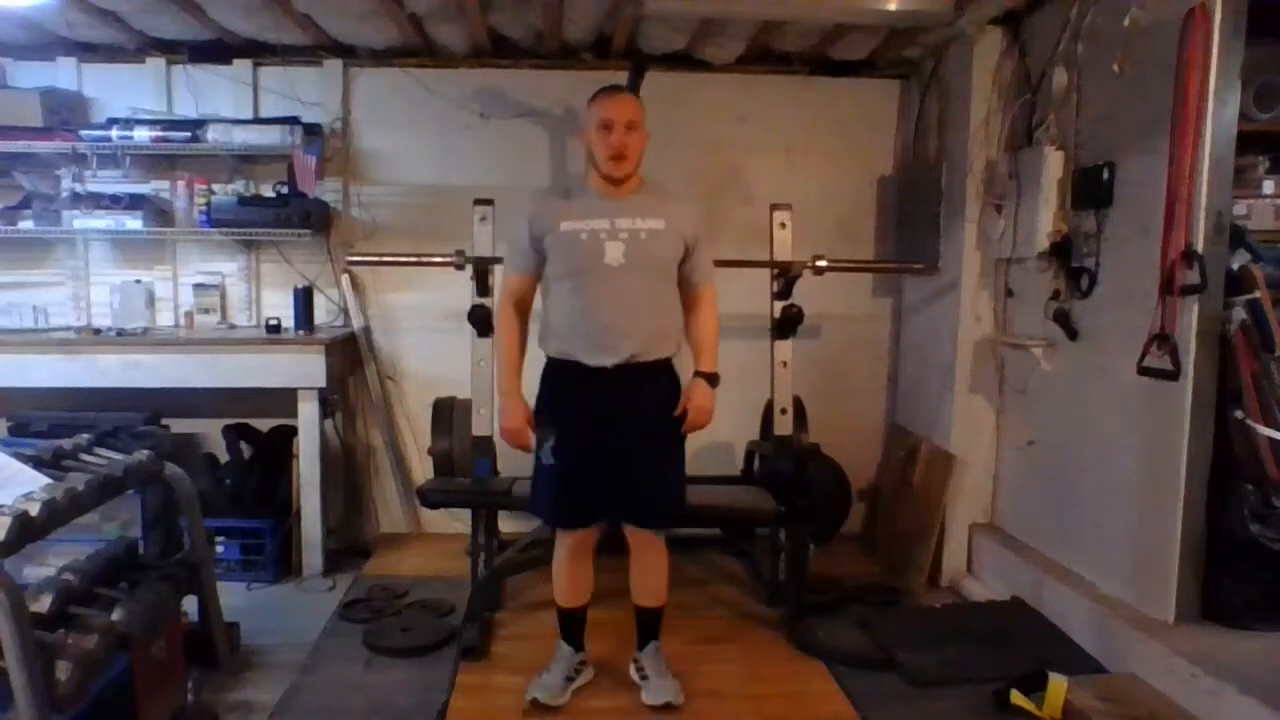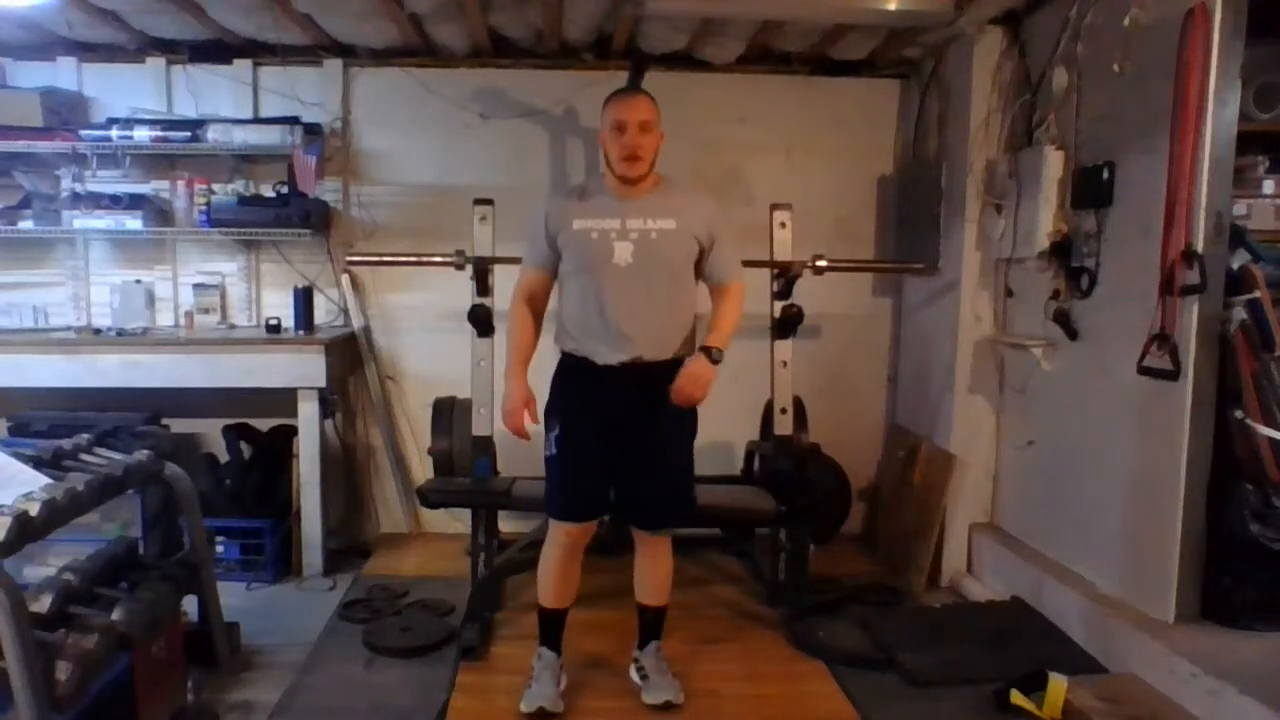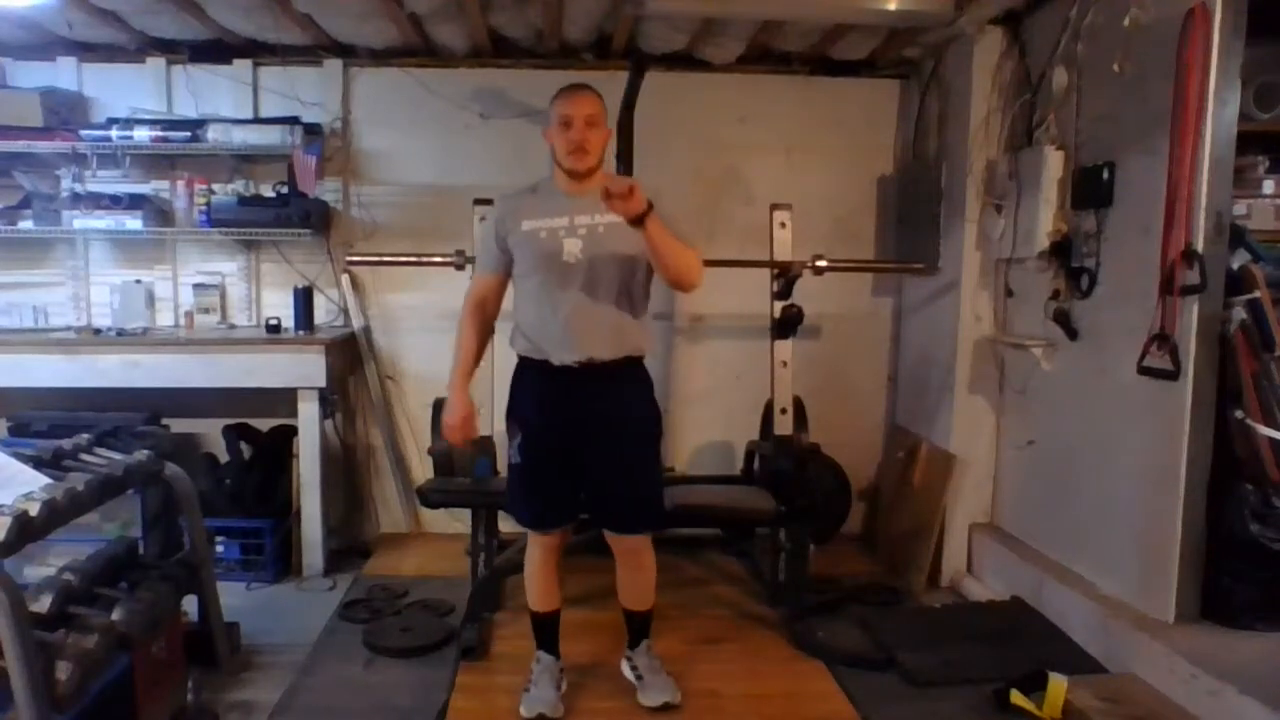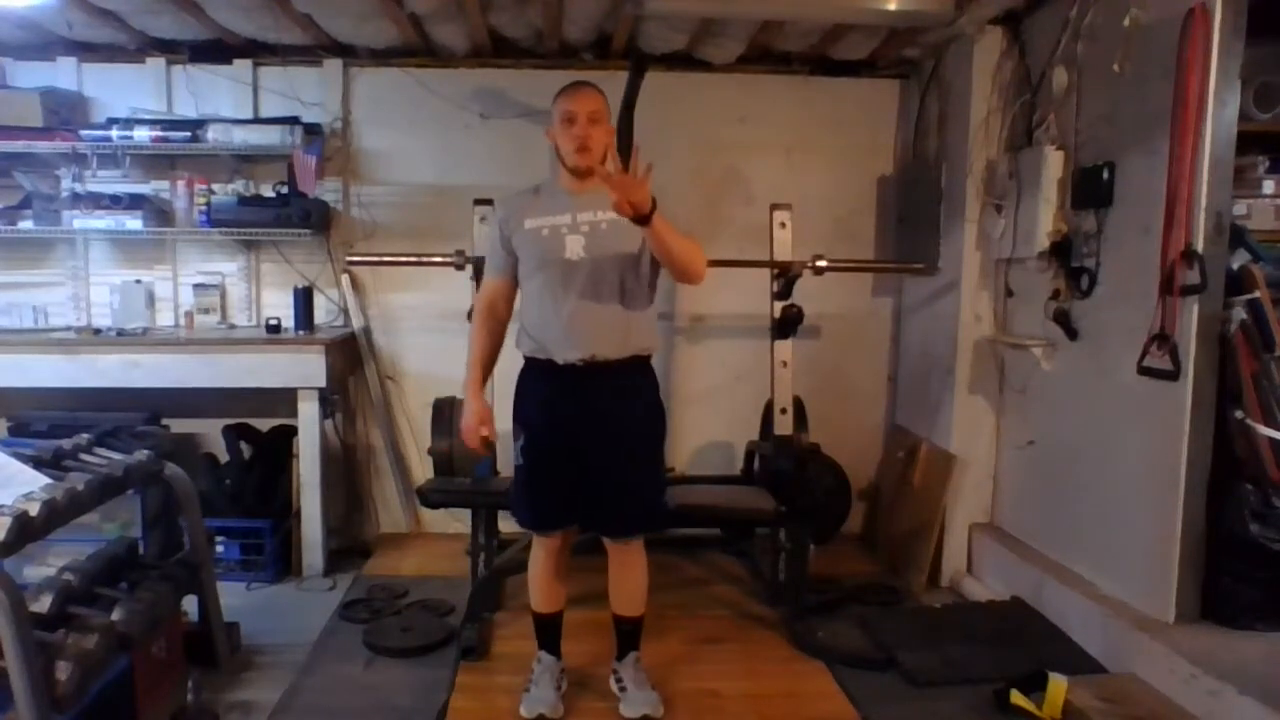
dt=0.5s
person 1, frame 1
left shoulder: (675, 216)
right shoulder: (549, 214)
left elbow: (700, 302)
right elbow: (512, 304)
left wrist: (705, 376)
right wrist: (510, 393)
left hip: (651, 388)
right hip: (571, 387)
left knee: (647, 532)
right knee: (573, 534)
left ankle: (648, 652)
right ankle: (571, 654)
person 1, frame 2
left shoulder: (693, 212)
right shoulder: (564, 211)
left elbow: (730, 290)
right elbow: (528, 298)
left wrist: (707, 354)
right wrist: (515, 377)
left hip: (661, 387)
right hip: (582, 384)
left knee: (653, 530)
right knee: (568, 529)
left ankle: (648, 653)
right ankle: (548, 659)
person 1, frame 3
left shoulder: (637, 207)
right shoulder: (515, 212)
left elbow: (689, 278)
right elbow: (480, 304)
left wrist: (642, 219)
right wrist: (459, 390)
left hip: (619, 385)
right hip: (541, 386)
left knee: (631, 535)
right knee: (545, 535)
left ankle: (641, 653)
right ankle: (547, 663)
person 1, frame 4
left shoulder: (643, 206)
right shoulder: (519, 211)
left elbow: (694, 271)
right elbow: (492, 307)
left wrist: (644, 214)
right wrist: (475, 392)
left hip: (625, 385)
right hip: (546, 386)
left knee: (625, 536)
right knee: (549, 535)
left ankle: (628, 664)
right ankle: (548, 663)
